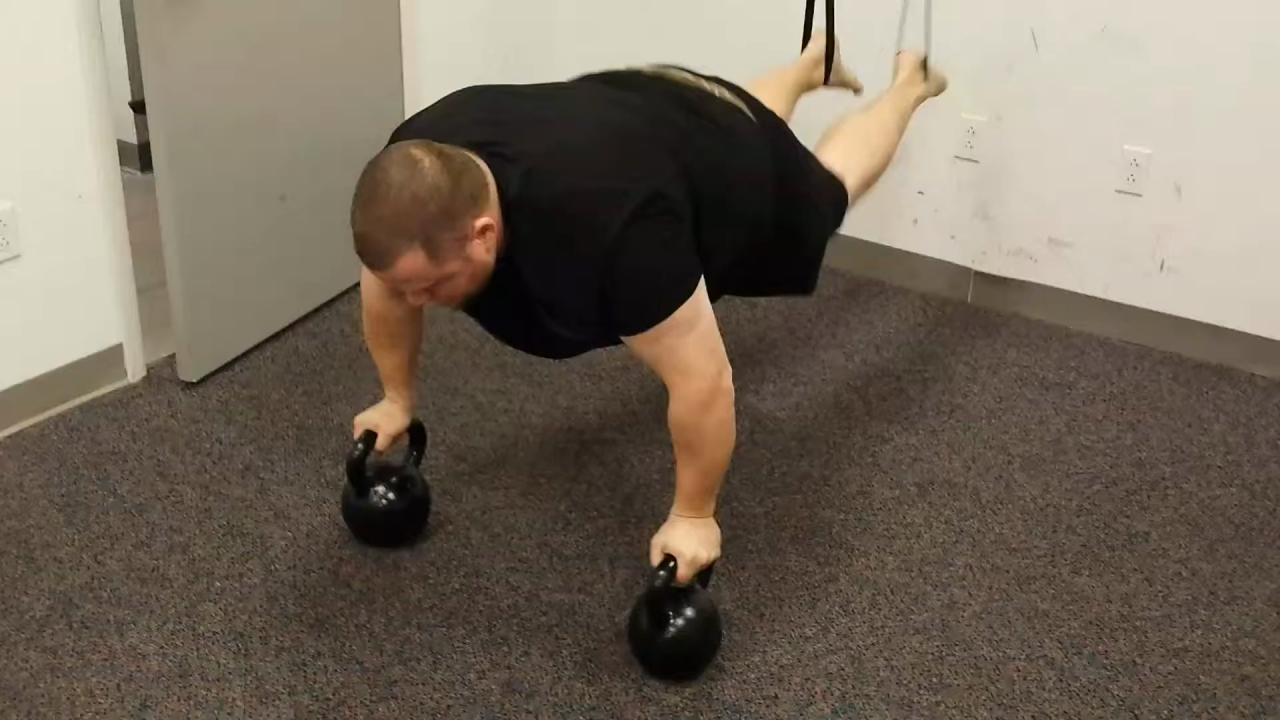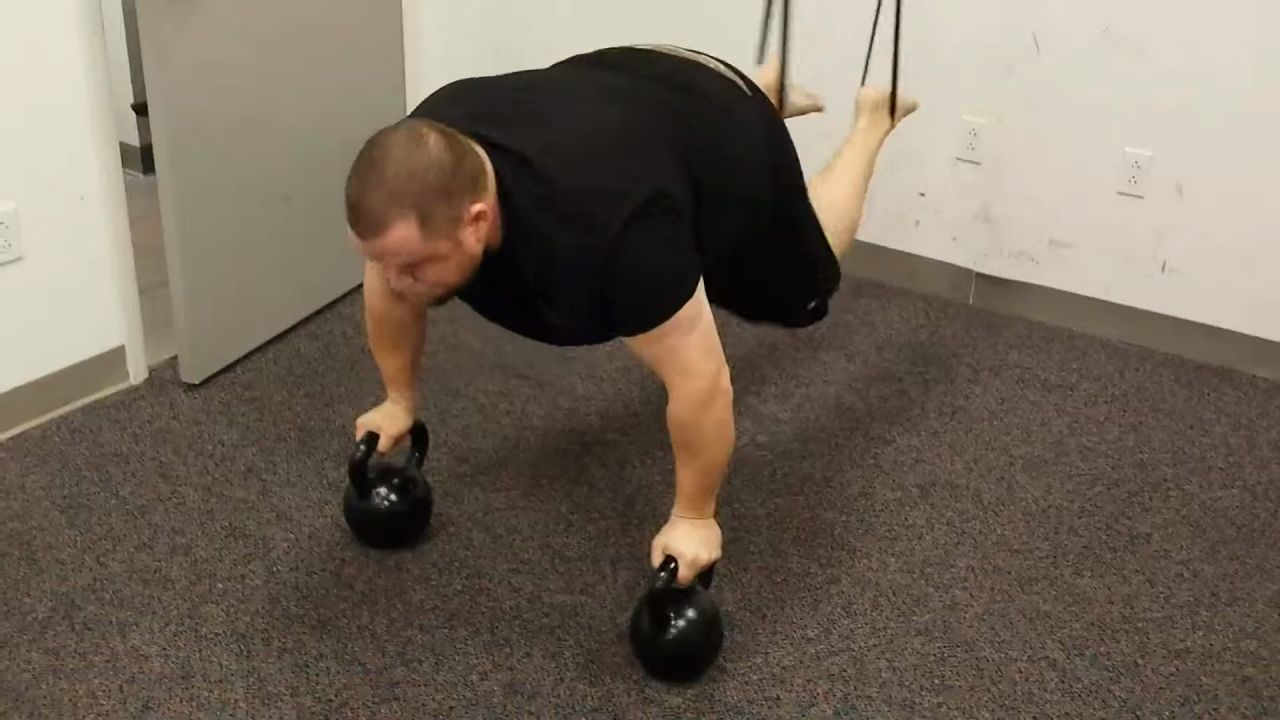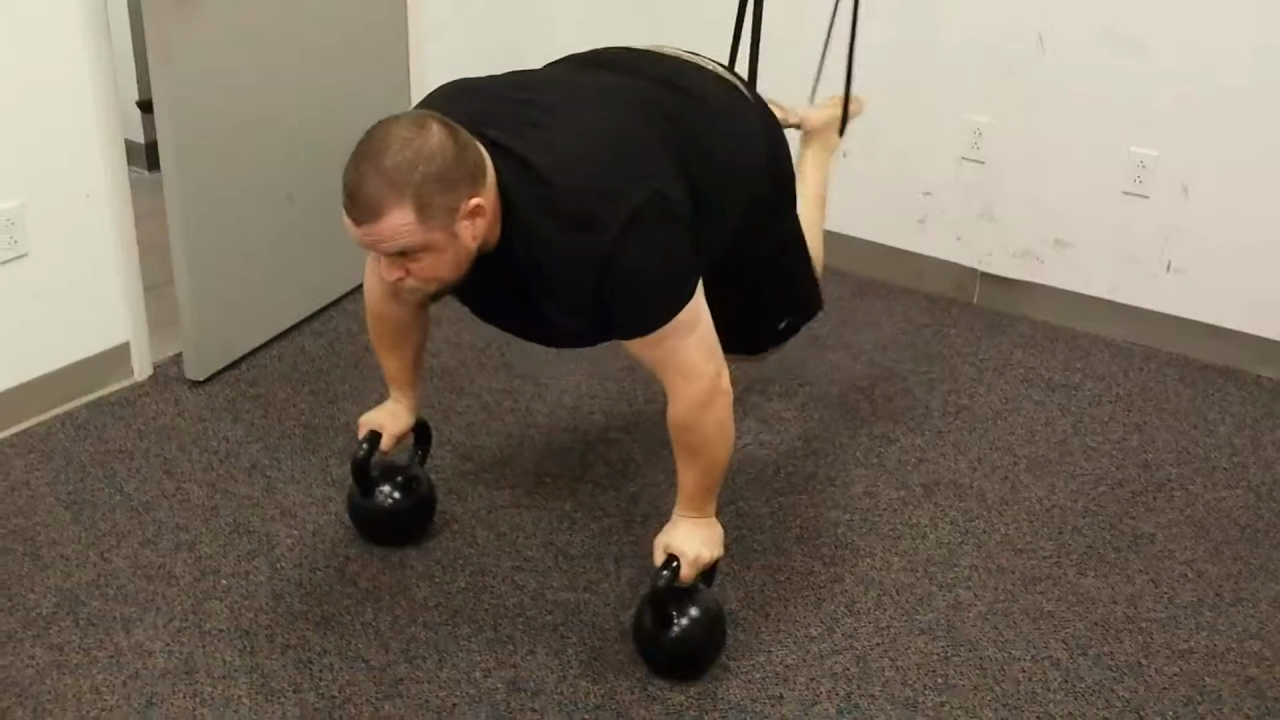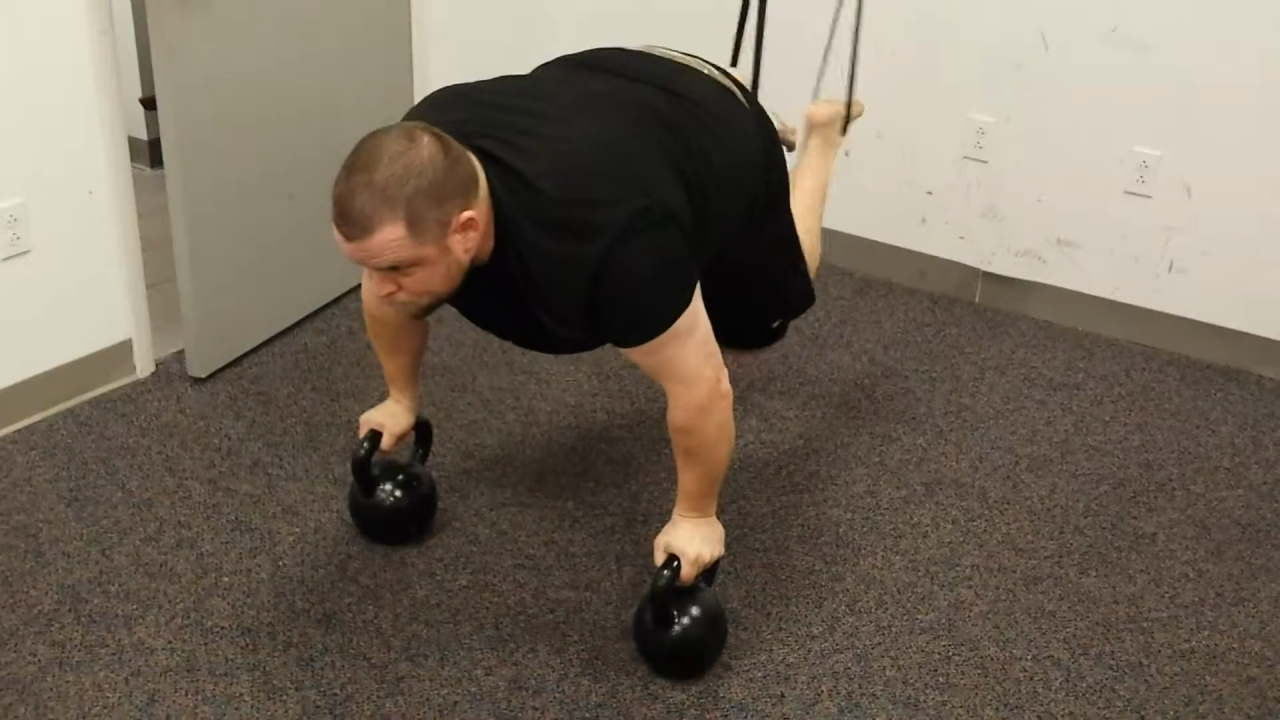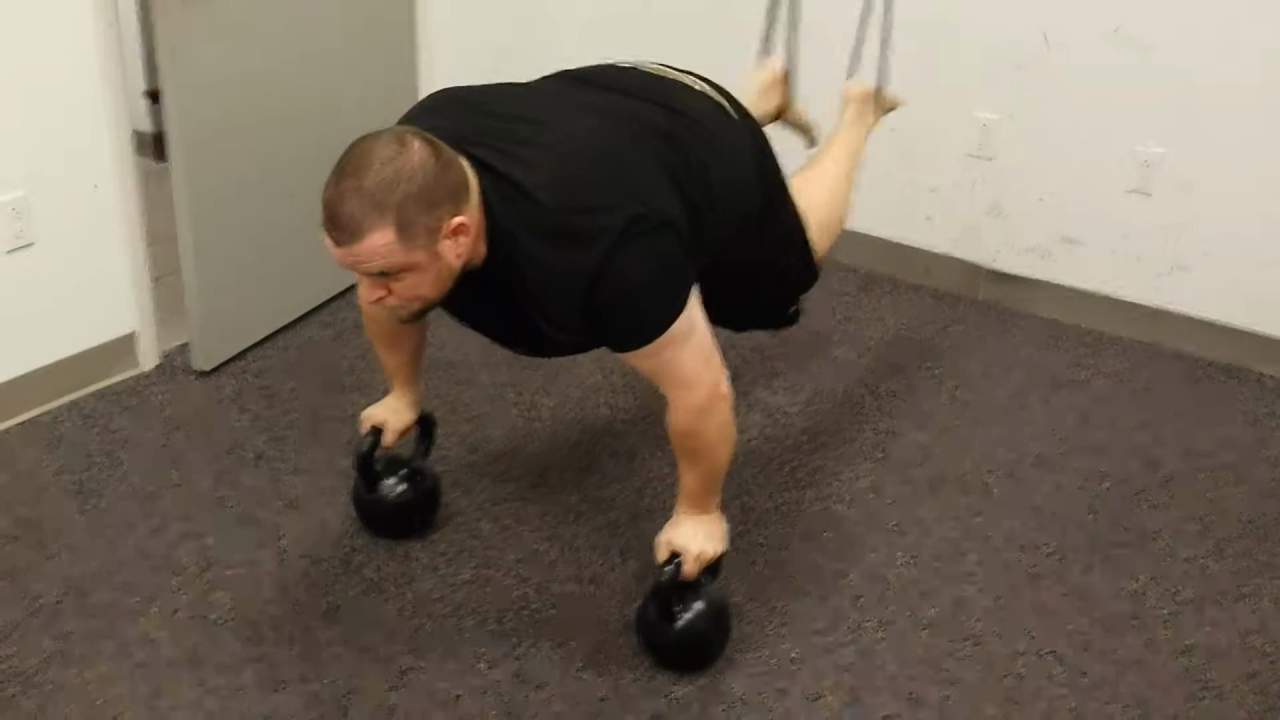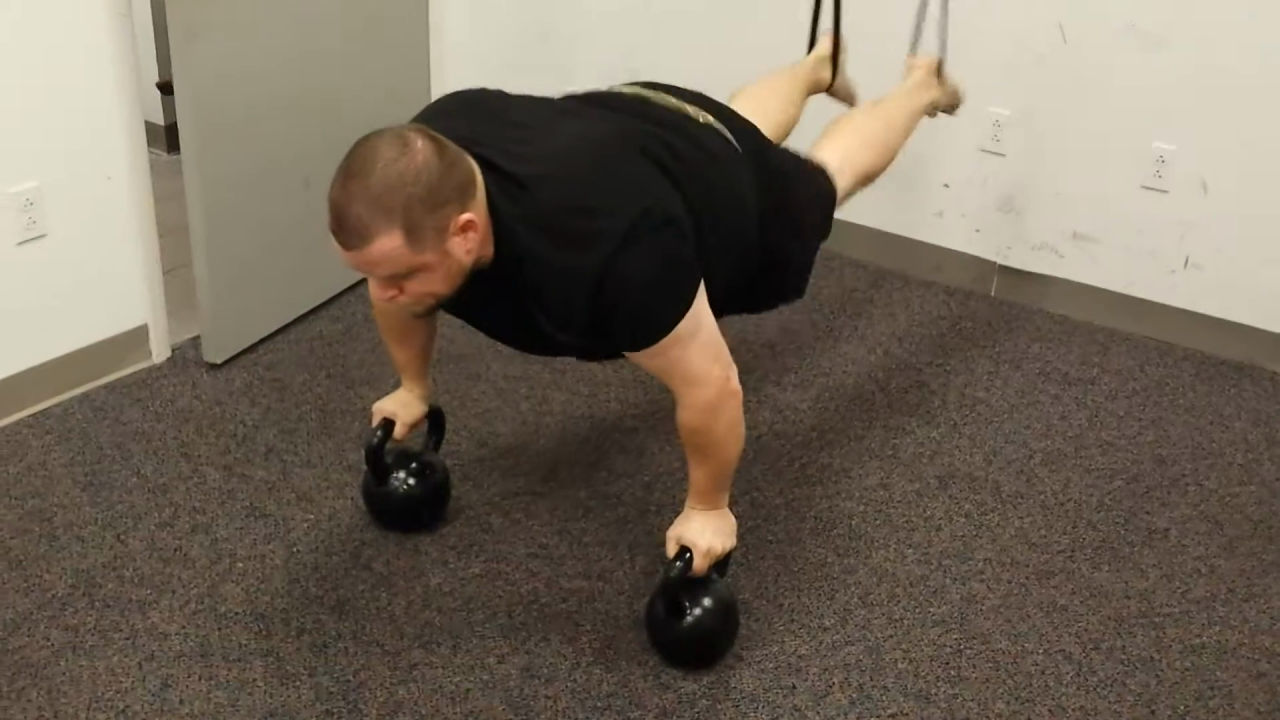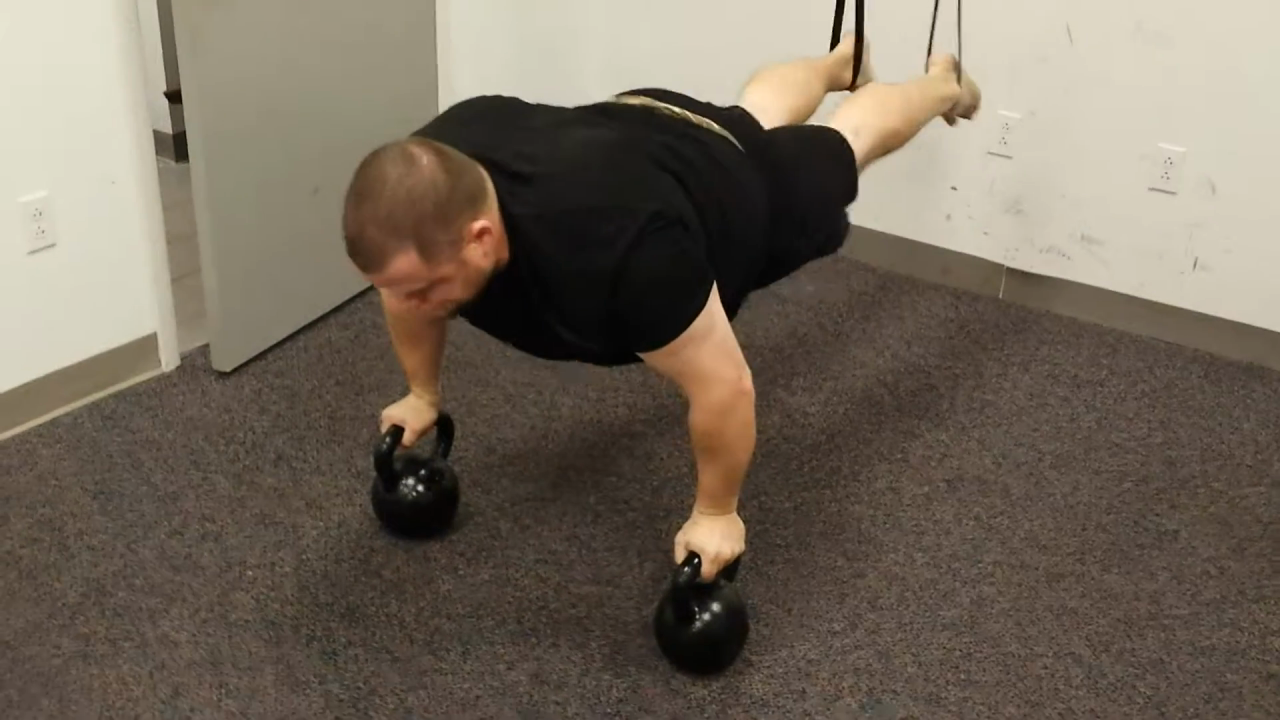
dt=0.2s
person 1, frame 1
left shoulder: (605, 232)
right shoulder: (420, 168)
left elbow: (702, 381)
right elbow: (387, 284)
left wrist: (694, 517)
right wrist: (396, 399)
left hip: (737, 161)
right hip: (644, 107)
left knee: (827, 186)
left ankle: (906, 85)
right ankle: (810, 65)
person 1, frame 2
left shoulder: (600, 229)
right shoulder: (421, 172)
left elbow: (699, 381)
right elbow: (389, 286)
left wrist: (694, 520)
right wrist: (399, 402)
left hip: (731, 139)
left knee: (798, 294)
left ankle: (872, 120)
right ankle: (768, 92)
person 1, frame 3
left shoulder: (601, 232)
right shoulder: (415, 177)
left elbow: (700, 383)
right elbow: (390, 283)
left wrist: (695, 518)
right wrist: (402, 400)
left hip: (728, 140)
left knee: (756, 333)
left ankle: (819, 137)
right ankle: (744, 110)
person 1, frame 4
left shoulder: (598, 240)
right shoulder: (408, 177)
left elbow: (701, 386)
right elbow: (387, 281)
left wrist: (696, 517)
right wrist: (402, 399)
left hip: (715, 134)
left knee: (752, 326)
left ankle: (823, 133)
right ankle: (735, 99)
person 1, frame 5
left shoulder: (592, 249)
right shoulder: (414, 165)
left elbow: (702, 388)
right elbow: (384, 289)
left wrist: (699, 514)
right wrist: (404, 395)
left hip: (707, 150)
left knee: (791, 253)
left ankle: (859, 113)
right ankle: (767, 93)
person 1, frame 6
left shoulder: (599, 249)
right shoulder: (420, 180)
left elbow: (711, 387)
right elbow: (394, 286)
left wrist: (708, 509)
right wrist: (414, 388)
left hip: (725, 180)
right hip: (629, 122)
left knee: (824, 175)
right knee: (745, 127)
left ankle: (919, 88)
right ankle: (818, 66)
person 1, frame 7
left shoulder: (613, 249)
right shoulder: (425, 188)
left elbow: (724, 388)
right elbow: (405, 291)
left wrist: (716, 514)
right wrist: (423, 395)
left hip: (739, 192)
right hip: (641, 129)
left knee: (848, 137)
right knee: (755, 116)
left ankle: (941, 86)
right ankle: (839, 63)
